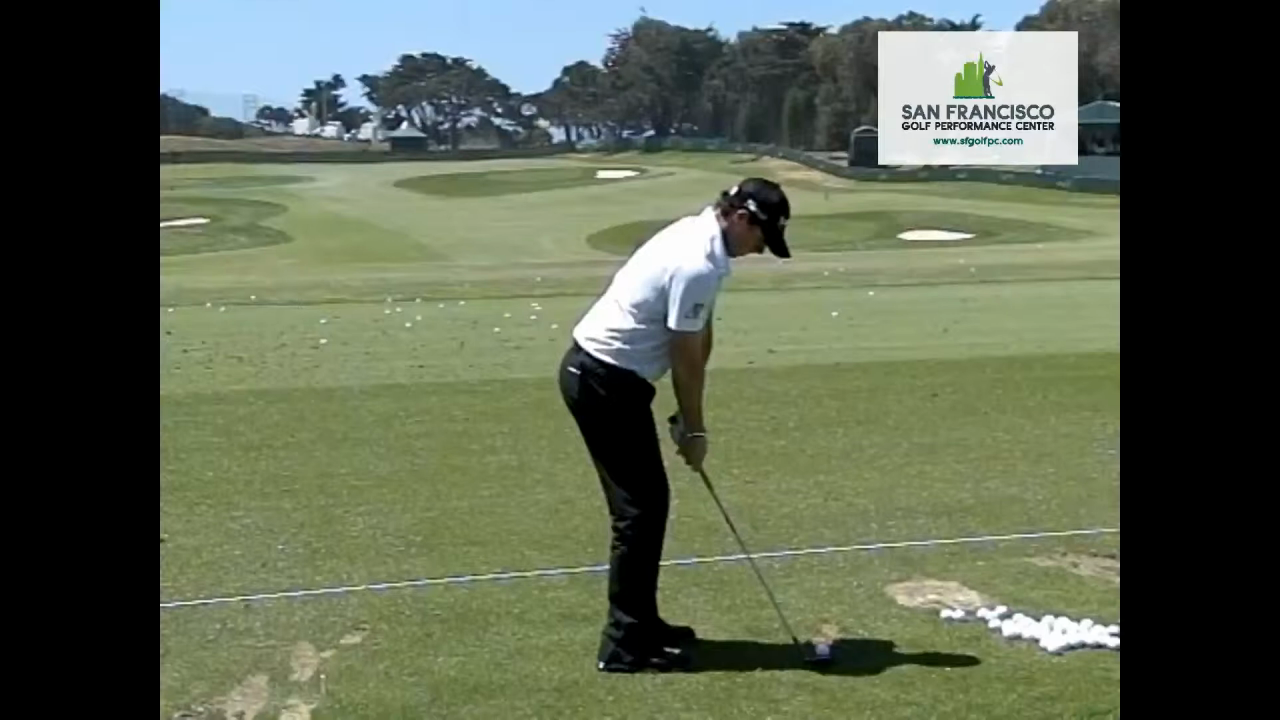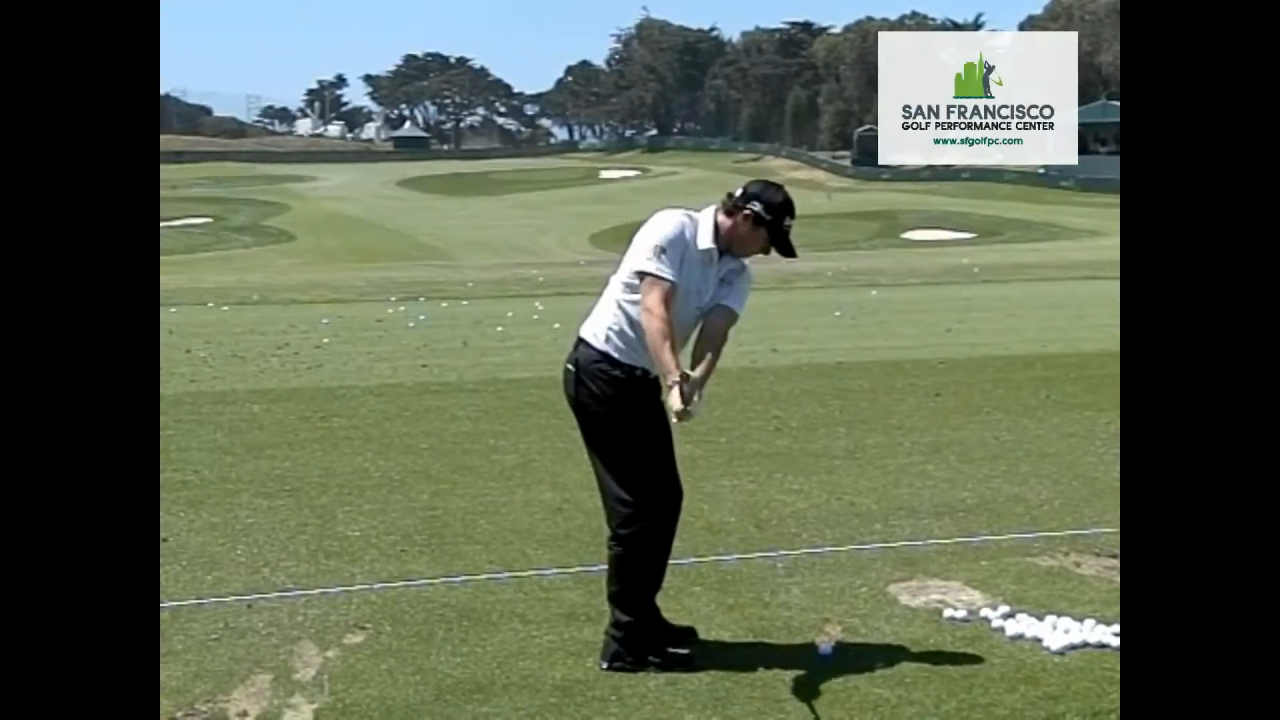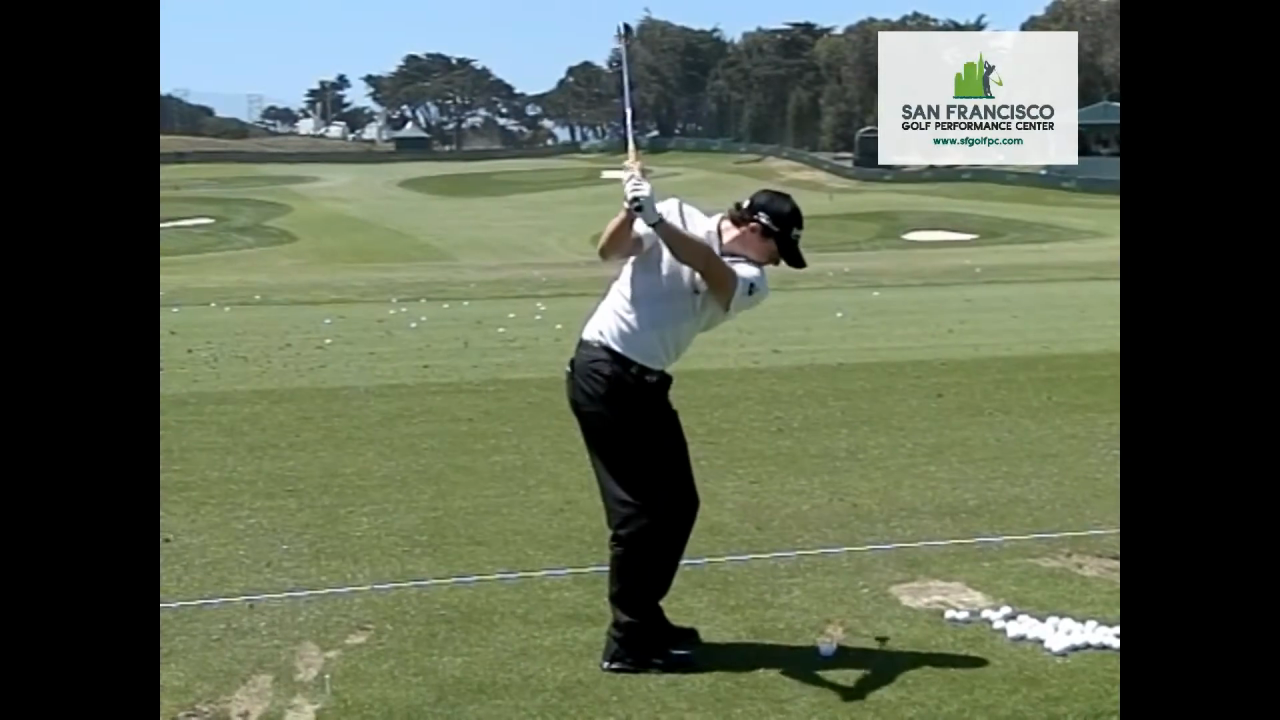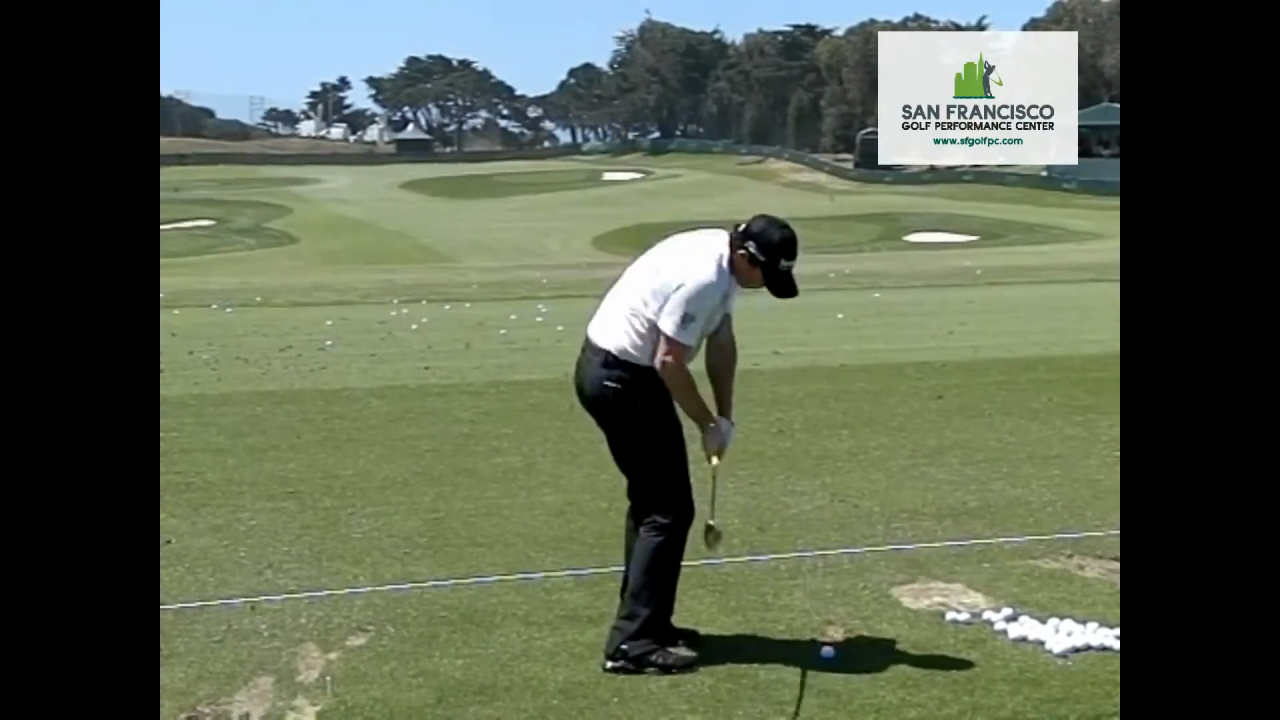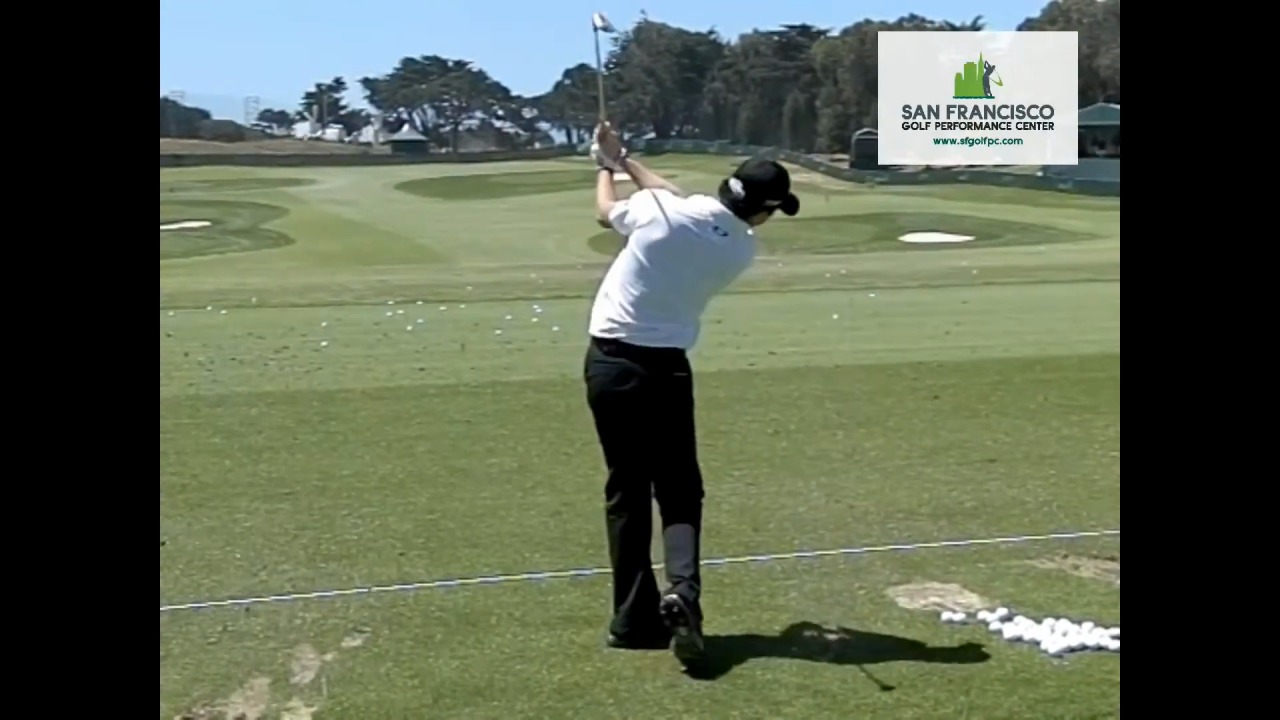
dt=1s
person 1, frame 1
left shoulder: (699, 236)
right shoulder: (697, 264)
left elbow: (700, 339)
right elbow: (686, 359)
left wrist: (687, 416)
right wrist: (695, 430)
left hip: (610, 375)
right hip: (602, 379)
left knee: (650, 500)
right knee: (639, 508)
left ankle: (639, 620)
right ankle: (623, 645)
person 1, frame 2
left shoulder: (736, 274)
right shoulder: (673, 228)
left elbow: (714, 334)
right elbow: (654, 308)
left wrist: (694, 388)
right wrist: (675, 382)
left hip: (640, 380)
right hip: (601, 371)
left knee: (664, 500)
right knee: (635, 507)
left ankle: (641, 617)
right ankle: (625, 642)
person 1, frame 3
left shoulder: (750, 280)
right shoulder: (677, 213)
left elbow: (707, 265)
right elbow: (610, 249)
left wrist: (656, 221)
right wrist: (632, 212)
left hip: (648, 383)
right hip: (603, 371)
left knee: (677, 504)
right knee: (637, 510)
left ankle: (645, 618)
right ankle: (628, 642)
person 1, frame 4
left shoulder: (726, 269)
right shoulder: (702, 276)
left elbow: (721, 340)
right elbow: (668, 362)
left wrist: (724, 414)
right wrist: (707, 424)
left hip: (609, 371)
right hip: (623, 379)
left knee: (651, 500)
right knee: (668, 509)
left ankle: (645, 620)
right ankle: (632, 642)
person 1, frame 5
left shoulder: (656, 211)
right shoulder: (741, 250)
left elbow: (606, 211)
left wrist: (608, 163)
right wrist: (626, 161)
left hip: (607, 362)
right hip: (664, 371)
left knee: (626, 491)
right knee: (679, 494)
left ankle: (633, 617)
right ankle: (681, 591)
